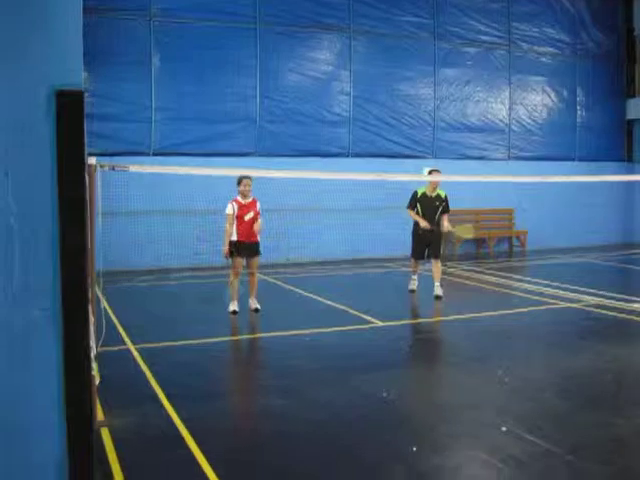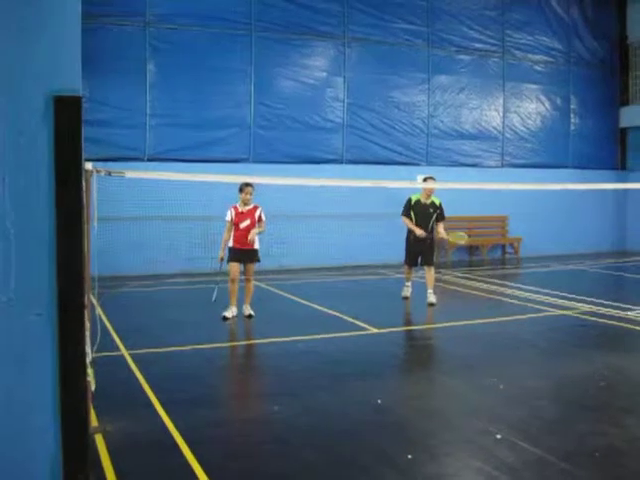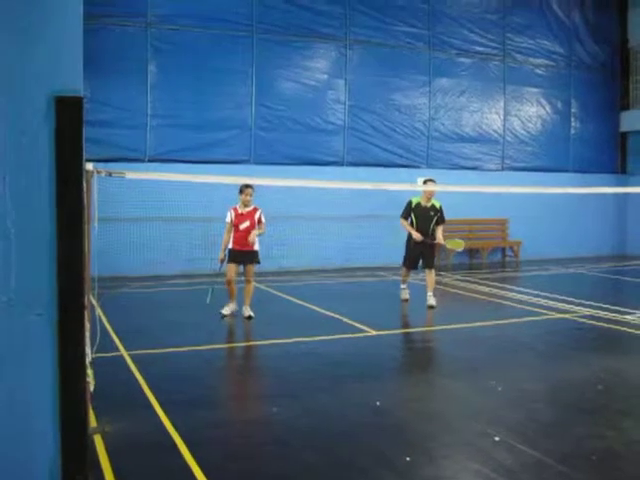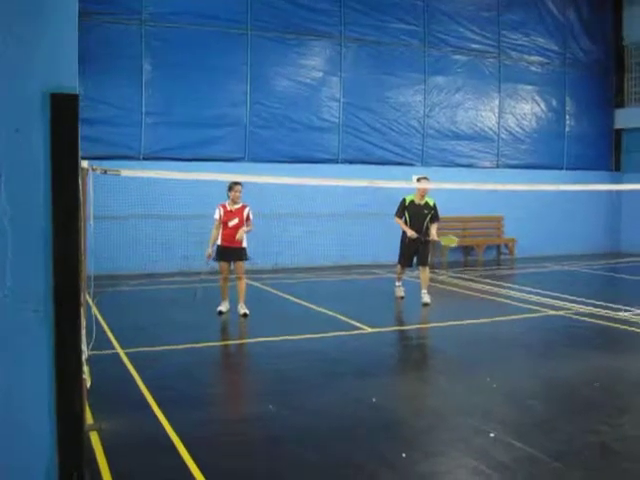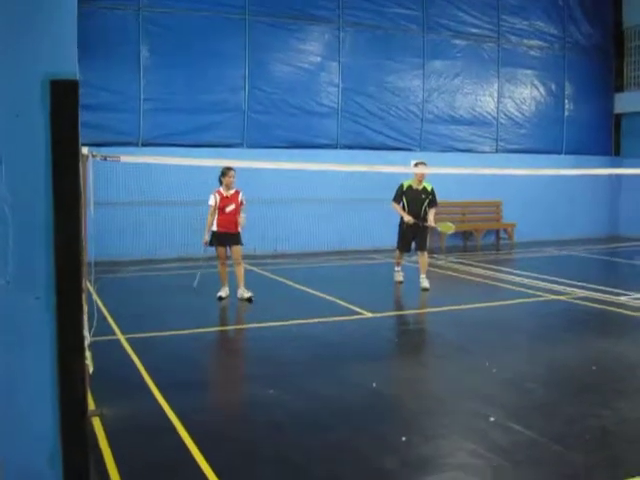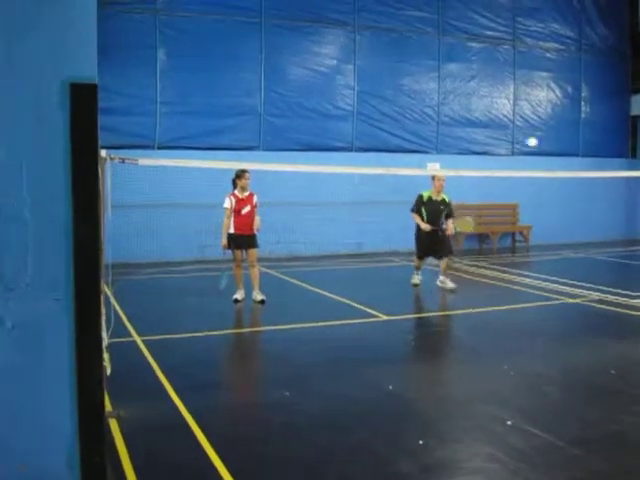
dt=0.4s
person 1, frame 1
left shoulder: (256, 203)
right shoulder: (233, 204)
right elbow: (229, 225)
left wrist: (259, 223)
right wrist: (226, 244)
left hip: (253, 242)
right hip: (238, 242)
left knee: (253, 272)
right knee: (236, 272)
left ankle: (252, 300)
right ankle: (234, 302)
person 1, frame 2
left shoulder: (257, 210)
right shoulder: (232, 210)
left elbow: (262, 227)
right elbow: (228, 231)
left wrist: (255, 231)
right wrist: (222, 249)
left hip: (251, 248)
right hip: (234, 248)
left knee: (249, 278)
right knee: (233, 278)
left ankle: (247, 306)
right ankle: (233, 308)
person 1, frame 3
left shoulder: (257, 212)
right shoulder: (232, 212)
left elbow: (262, 229)
right elbow: (227, 232)
left wrist: (255, 233)
right wrist: (222, 251)
left hip: (250, 250)
right hip: (234, 250)
left knee: (249, 279)
right knee: (229, 279)
left ankle: (246, 307)
right ankle: (231, 304)
person 1, frame 4
left shoulder: (245, 209)
right shoulder: (221, 209)
left elbow: (250, 226)
right elbow: (216, 229)
left wrist: (244, 230)
right wrist: (210, 247)
left hip: (239, 247)
right hip: (223, 246)
left knee: (240, 276)
right knee: (224, 276)
left ankle: (241, 305)
right ankle: (225, 302)
person 1, frame 5
left shoulder: (239, 194)
right shoulder: (216, 195)
right elbow: (211, 215)
left wrist: (242, 217)
right wrist: (206, 234)
left hip: (235, 232)
right hip: (219, 232)
left knee: (238, 261)
right knee: (222, 261)
left ankle: (242, 289)
right ankle: (224, 288)
person 1, frame 6
left shoulder: (253, 196)
right shoulder: (231, 198)
right elbow: (227, 218)
left wrist: (257, 219)
right wrist: (224, 237)
left hip: (250, 234)
right hip: (235, 235)
left knee: (253, 263)
right knee: (237, 263)
left ankle: (256, 291)
right ankle: (240, 291)
person 2, frame 1
left shoulder: (442, 196)
right shoulder: (418, 193)
left elbow: (444, 213)
right elbow: (410, 210)
left wrist: (445, 223)
right wrist: (420, 220)
left hip: (435, 232)
right hip: (419, 231)
left knee: (436, 258)
right knee: (416, 257)
left ankle: (437, 286)
right ankle: (414, 278)
person 2, frame 2
left shoulder: (437, 203)
right shoulder: (412, 200)
left elbow: (440, 221)
right elbow: (404, 218)
left wrist: (441, 230)
right wrist: (415, 229)
left hip: (428, 239)
right hip: (413, 238)
left knee: (429, 266)
right knee: (409, 264)
left ankle: (430, 293)
right ankle: (407, 286)
person 2, frame 3
left shoulder: (437, 206)
right shoulder: (412, 203)
left elbow: (440, 224)
right elbow: (403, 220)
left wrist: (439, 234)
right wrist: (413, 232)
left hip: (429, 242)
right hip: (414, 241)
left knee: (430, 268)
right knee: (407, 267)
left ankle: (430, 296)
right ankle: (403, 287)
person 2, frame 4
left shoulder: (431, 204)
right shoulder: (406, 201)
left elbow: (434, 221)
right elbow: (398, 218)
left wrist: (433, 231)
right wrist: (407, 230)
left hip: (424, 239)
right hip: (408, 238)
left knee: (424, 265)
right knee: (402, 264)
left ankle: (424, 293)
right ankle: (398, 285)
person 2, frame 5
left shoulder: (429, 189)
right shoulder: (404, 186)
left elbow: (432, 206)
right elbow: (395, 203)
left wrist: (431, 217)
right wrist: (404, 215)
left hip: (422, 224)
right hip: (406, 223)
left knee: (422, 251)
right knee: (401, 249)
left ankle: (423, 278)
right ankle: (398, 270)
person 2, frame 6
left shoulder: (446, 201)
right shoulder: (423, 197)
left elbow: (449, 218)
right elbow: (414, 213)
left wrist: (449, 227)
right wrist: (421, 224)
left hip: (439, 232)
right hip: (424, 233)
left knee: (447, 254)
right knee: (420, 257)
left ankle: (443, 279)
right ankle: (416, 274)
